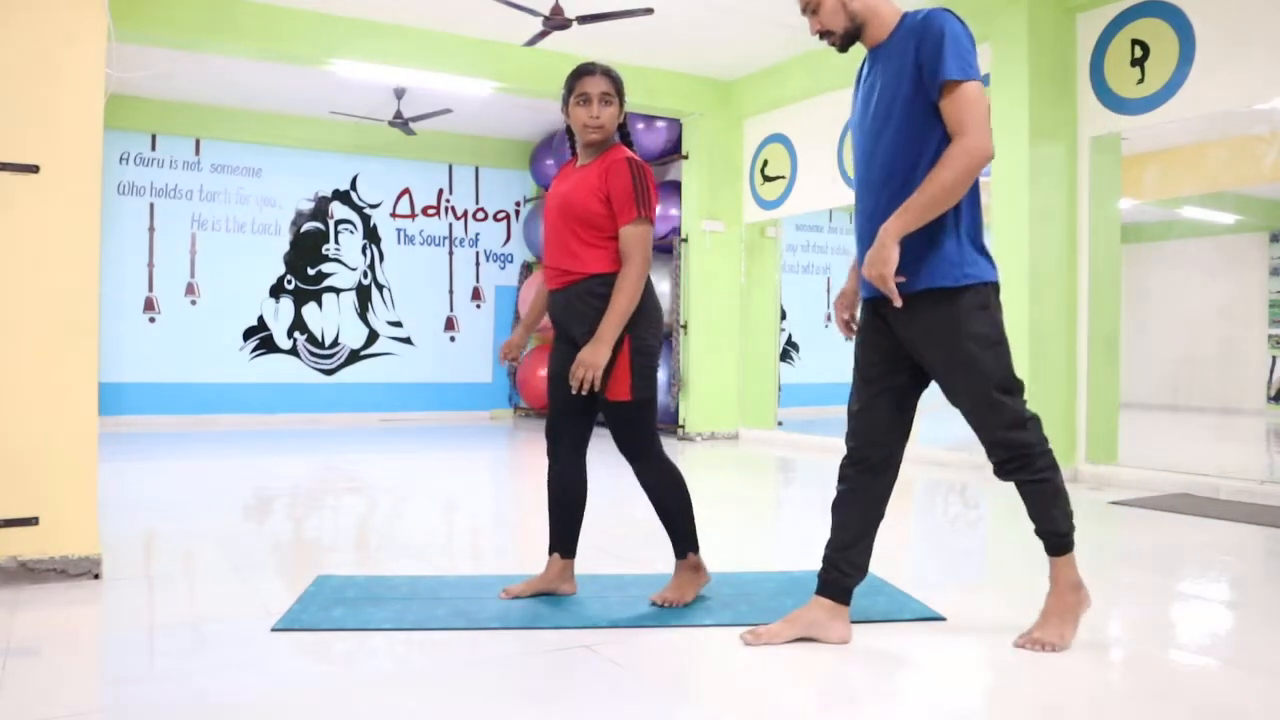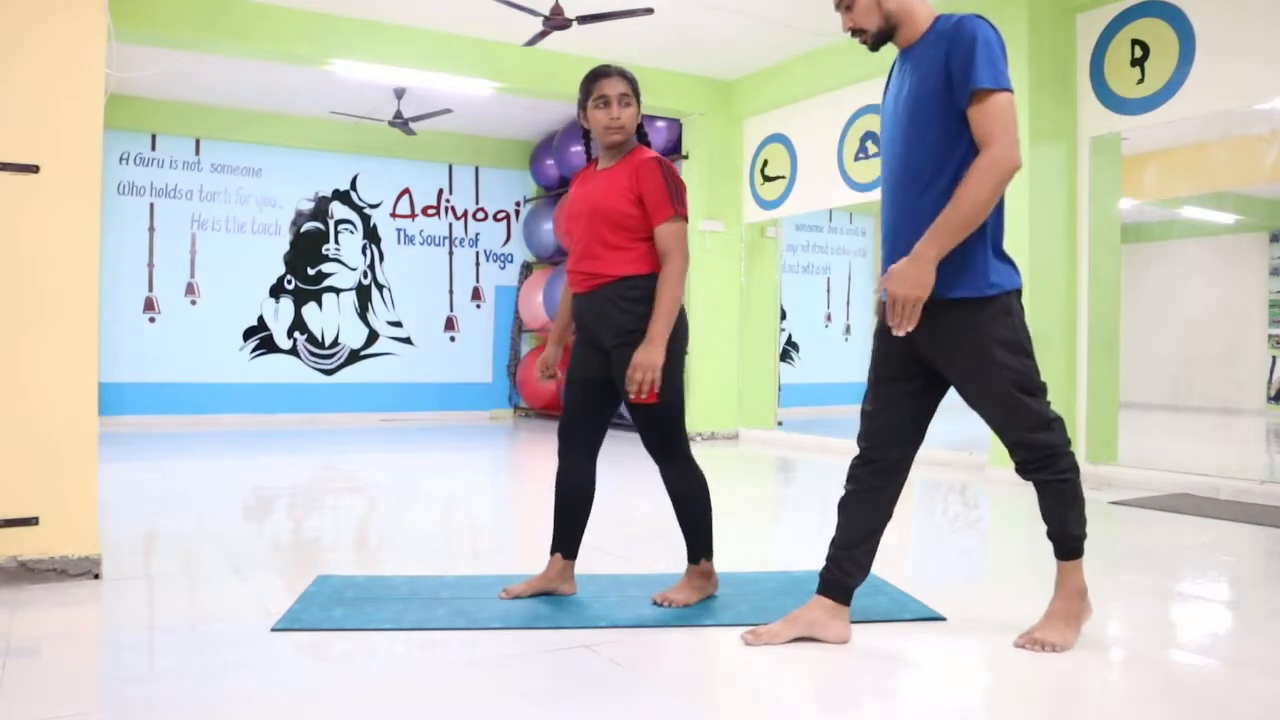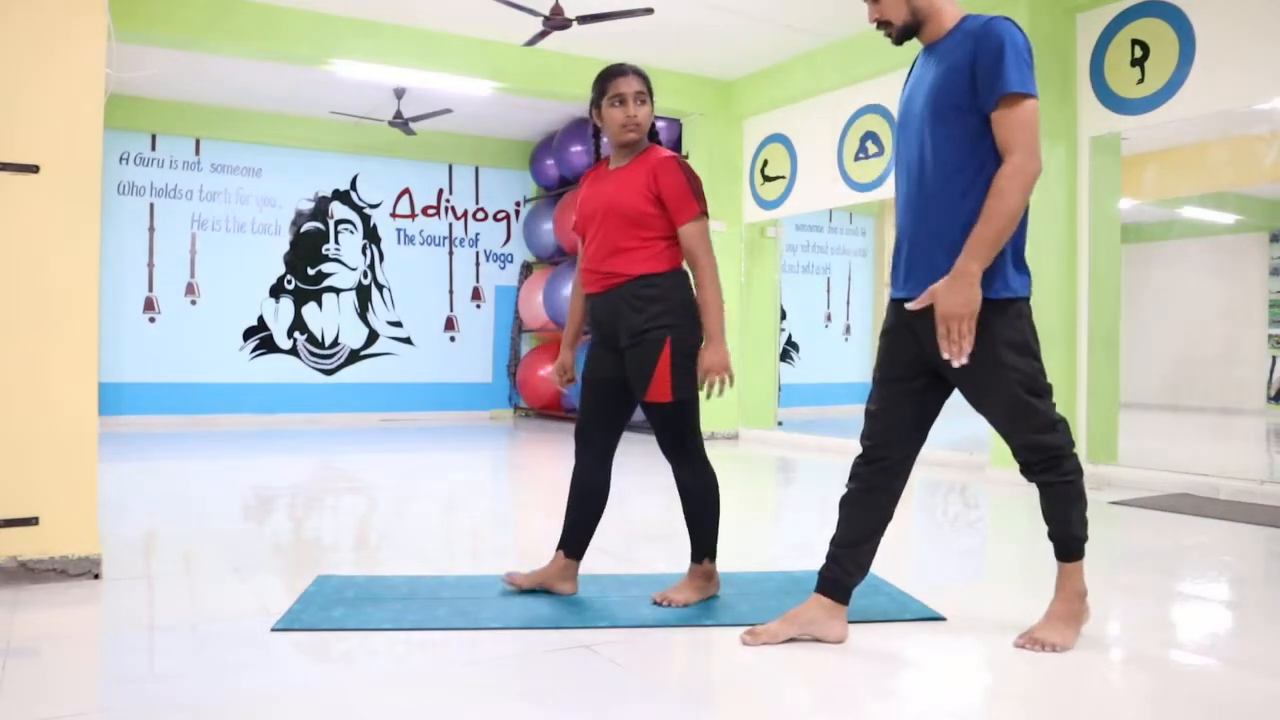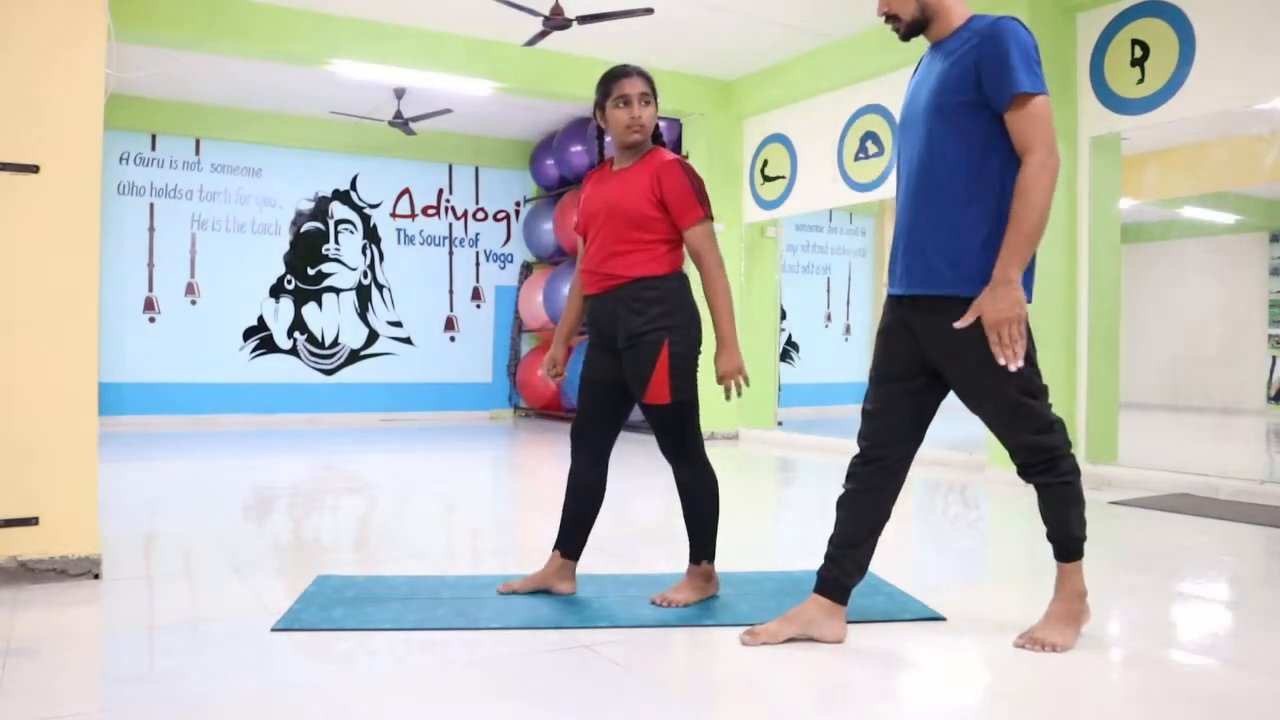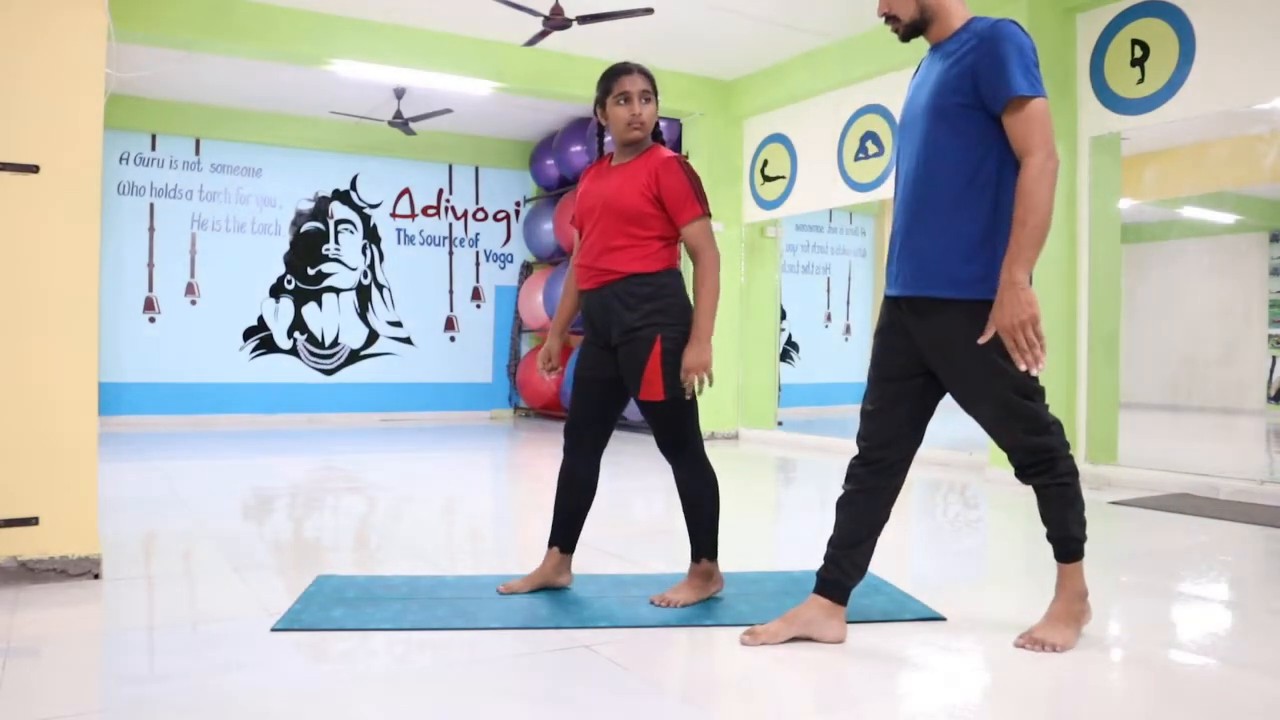
dt=0.2s
person 1, frame 1
right shoulder: (869, 69)
left elbow: (974, 144)
left wrist: (891, 234)
right wrist: (856, 277)
left hip: (950, 287)
right hip: (887, 293)
left knee: (1009, 433)
right knee: (866, 451)
left ankle: (1066, 582)
right ankle: (831, 604)
person 1, frame 2
right shoulder: (901, 69)
left elbow: (1001, 155)
left wrist: (925, 256)
left hip: (974, 295)
right hip: (910, 302)
left knee: (1034, 440)
right knee: (878, 453)
left ankle: (1071, 591)
right ankle: (831, 604)
person 1, frame 3
right shoulder: (922, 66)
left elbow: (1022, 163)
left wrist: (966, 274)
left hip: (982, 298)
right hip: (917, 300)
left knee: (1040, 443)
right knee: (882, 451)
left ankle: (1071, 593)
right ankle: (829, 603)
person 1, frame 4
right shoulder: (928, 65)
left elbow: (1040, 160)
left wrist: (1007, 280)
left hip: (979, 299)
right hip: (912, 298)
left knee: (1037, 445)
right knee: (878, 450)
left ankle: (1071, 594)
right ankle: (828, 603)
person 1, frame 5
right shoulder: (929, 66)
left elbow: (1039, 162)
left wrist: (1015, 281)
left hip: (974, 300)
right hip: (907, 299)
left knee: (1035, 446)
right knee: (877, 453)
left ankle: (1071, 594)
right ankle: (827, 604)
person 2, frame 1
left shoulder: (626, 167)
right shoulder: (564, 175)
left elbow: (636, 262)
left wrist: (603, 341)
right wrist: (525, 327)
left hip: (620, 320)
right hip: (571, 321)
left knee: (640, 446)
right knee: (562, 445)
left ankle: (690, 564)
right ankle: (560, 568)
person 2, frame 2
left shoulder: (651, 168)
right shoulder: (581, 181)
left elbow: (674, 260)
left wrist: (656, 342)
right wrist: (556, 340)
left hip: (639, 317)
right hip: (593, 325)
left knee: (667, 447)
right knee: (574, 445)
left ankle: (701, 570)
right ankle: (560, 568)
person 2, frame 3
left shoulder: (667, 168)
right shoulder: (591, 182)
left elbow: (701, 258)
left wrist: (714, 340)
right wrist: (569, 343)
left hip: (658, 317)
right hip: (608, 325)
left knee: (681, 446)
right knee: (591, 444)
left ankle: (704, 572)
right ankle: (563, 567)
person 2, frame 4
left shoulder: (670, 170)
right shoulder: (593, 183)
left elbow: (708, 259)
left wrist: (727, 344)
right wrist: (560, 340)
left hip: (658, 318)
right hip: (606, 325)
left knee: (681, 447)
right knee: (587, 444)
left ankle: (703, 573)
right ankle: (561, 567)
person 2, frame 5
left shoulder: (668, 167)
right shoulder: (592, 177)
left elbow: (705, 255)
left wrist: (701, 338)
right wrist: (556, 332)
left hip: (652, 315)
right hip: (601, 322)
left knee: (680, 444)
right knee: (580, 439)
left ankle: (704, 571)
right ankle: (557, 562)
